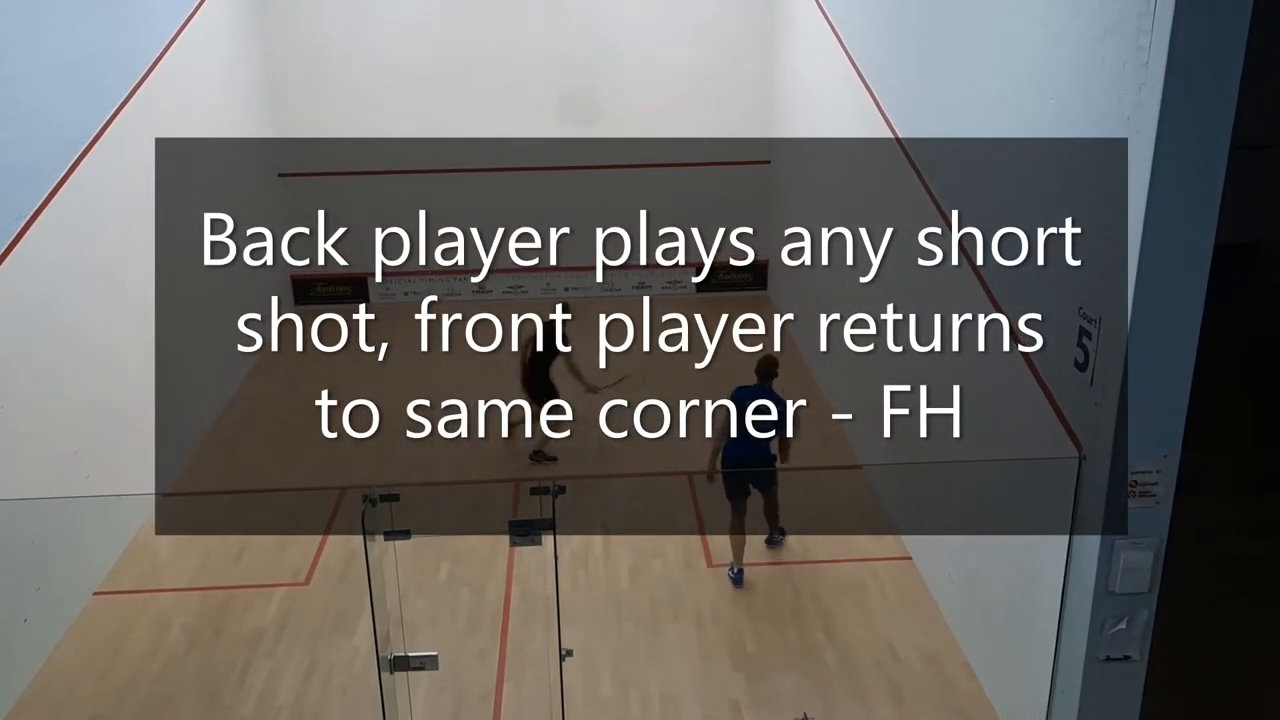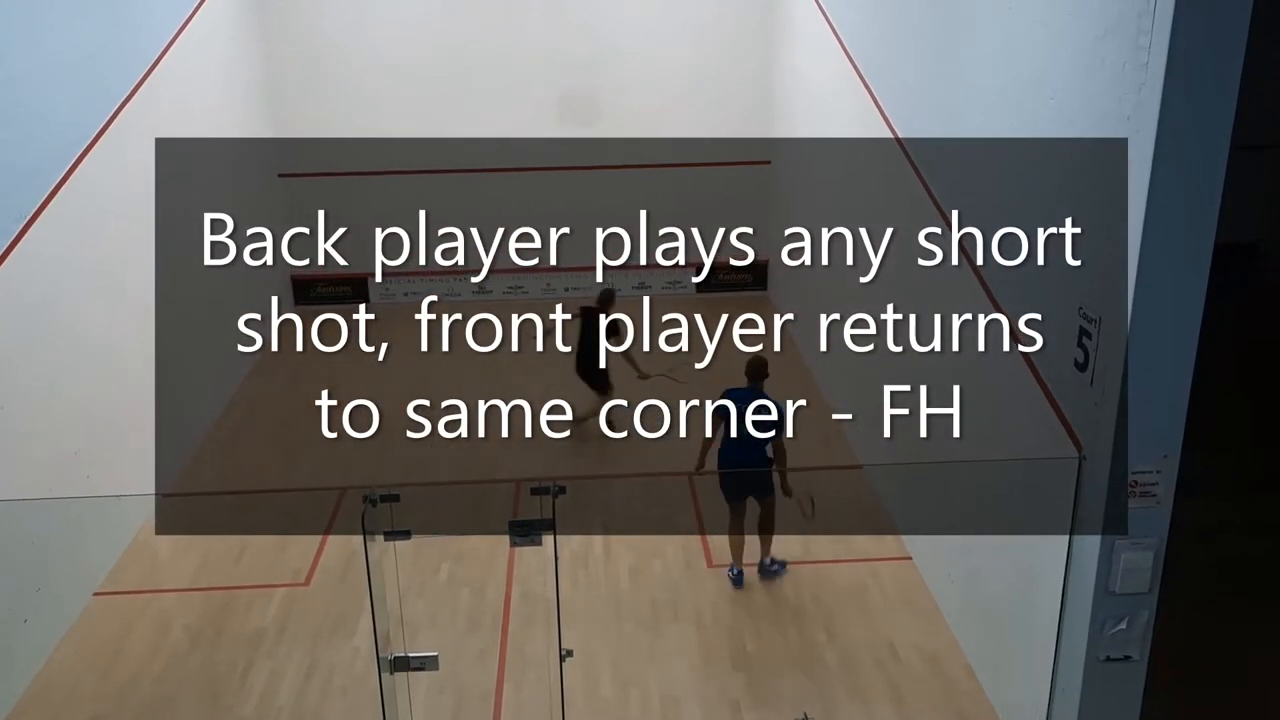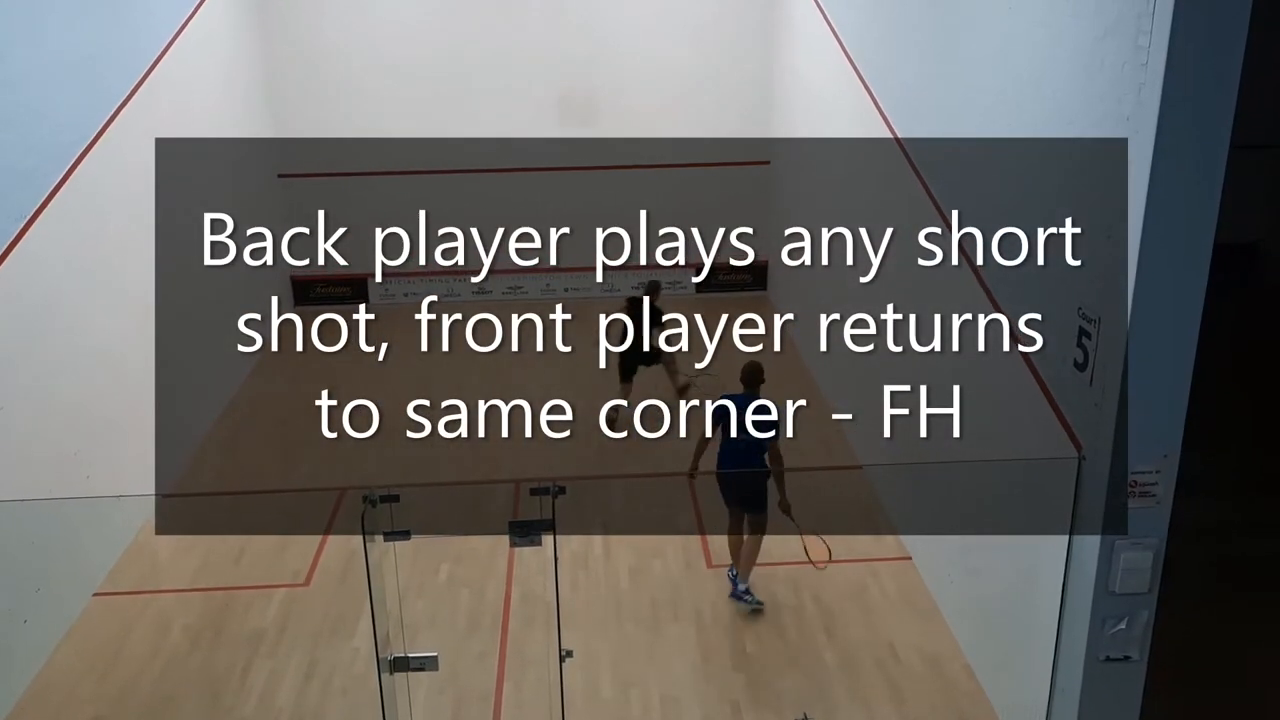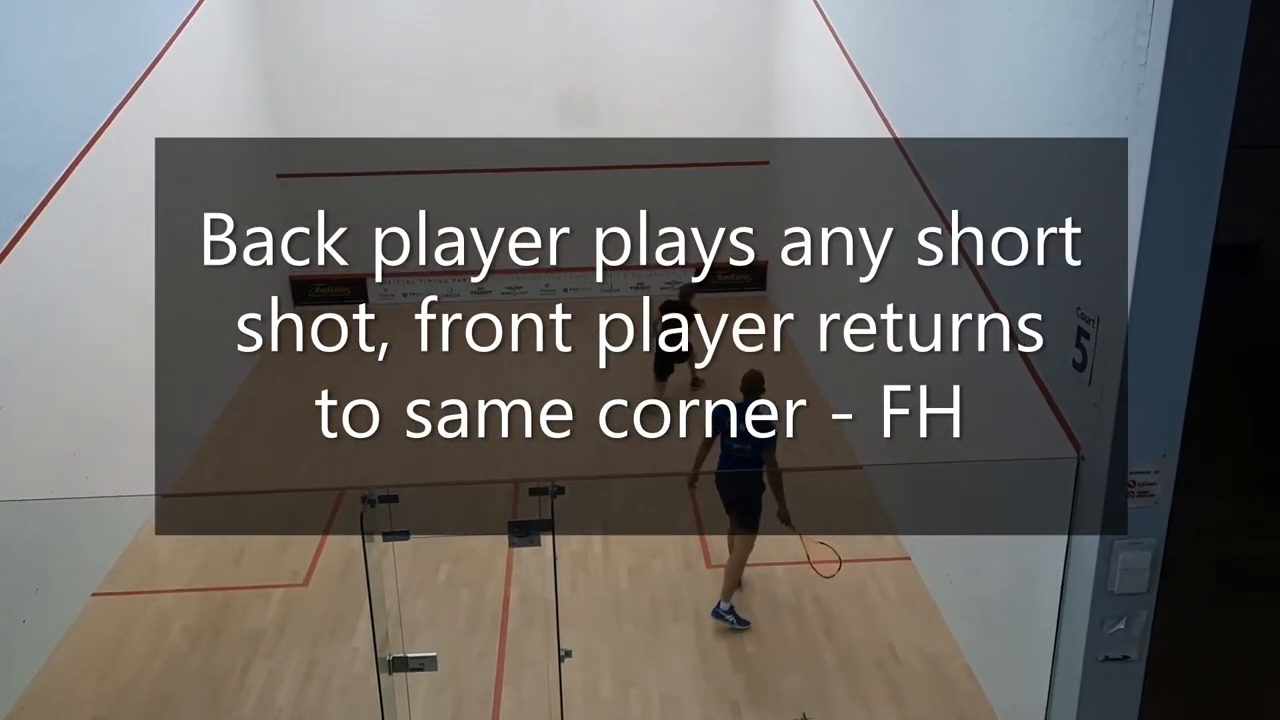
dt=0.2s
person 1, frame 1
left shoulder: (740, 393)
right shoulder: (780, 405)
left elbow: (724, 426)
right elbow: (784, 441)
left wrist: (712, 460)
right wrist: (784, 456)
left hip: (733, 459)
right hip: (760, 460)
left knee: (738, 512)
right knee: (770, 493)
left ankle: (737, 568)
right ankle: (774, 534)
person 1, frame 2
left shoulder: (729, 397)
right shoulder: (773, 408)
left elbow: (712, 431)
right elbow: (778, 448)
left wrist: (701, 460)
right wrist: (784, 480)
left hip: (728, 464)
right hip: (757, 466)
left knee: (736, 514)
right knee: (768, 508)
left ankle: (737, 570)
right ankle: (766, 562)
person 1, frame 3
left shoulder: (724, 404)
left elbow: (706, 436)
right elbow: (774, 457)
left wrist: (694, 463)
right wrist: (783, 495)
left hip: (726, 471)
right hip: (753, 475)
left knee: (735, 519)
right knee: (757, 529)
left ankle: (736, 571)
right ankle: (742, 586)
person 1, frame 4
left shoulder: (723, 411)
right shoulder: (765, 424)
left elbow: (706, 444)
right elbow: (771, 468)
left wrist: (695, 471)
right wrist: (782, 505)
left hip: (724, 479)
right hip: (748, 485)
left knee: (735, 525)
right knee: (744, 543)
left ankle: (733, 574)
right ankle: (724, 606)
